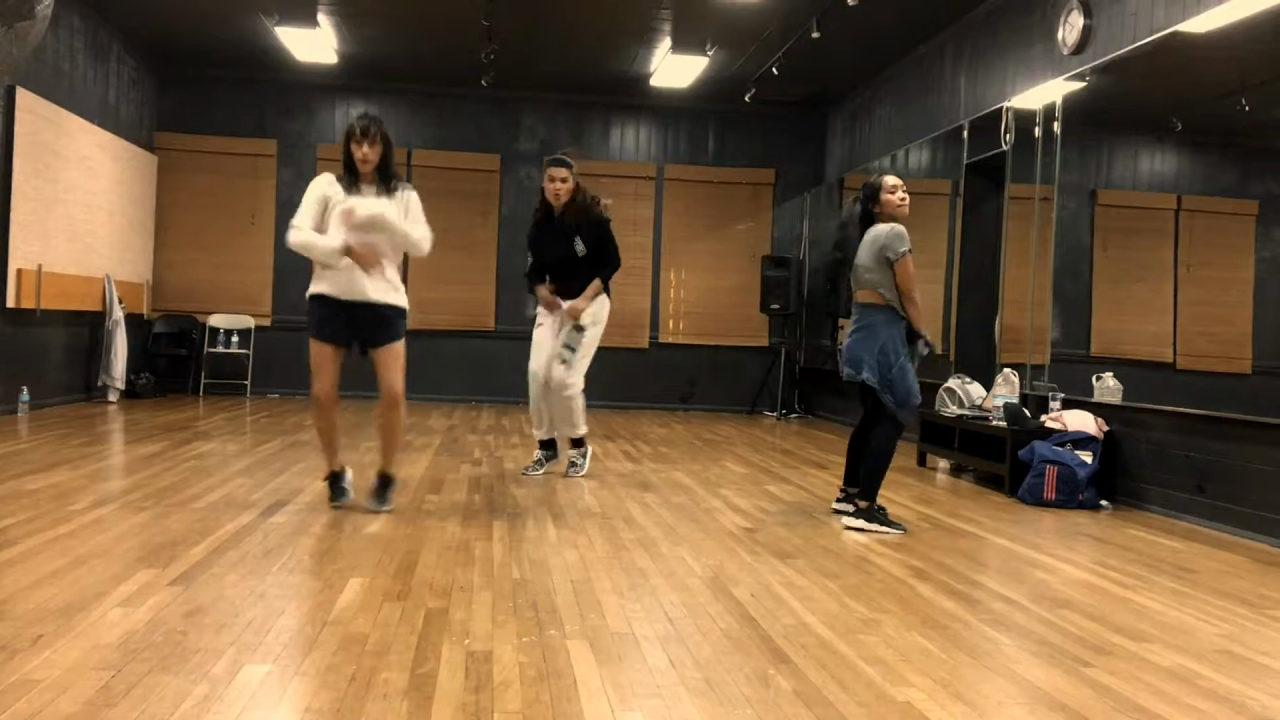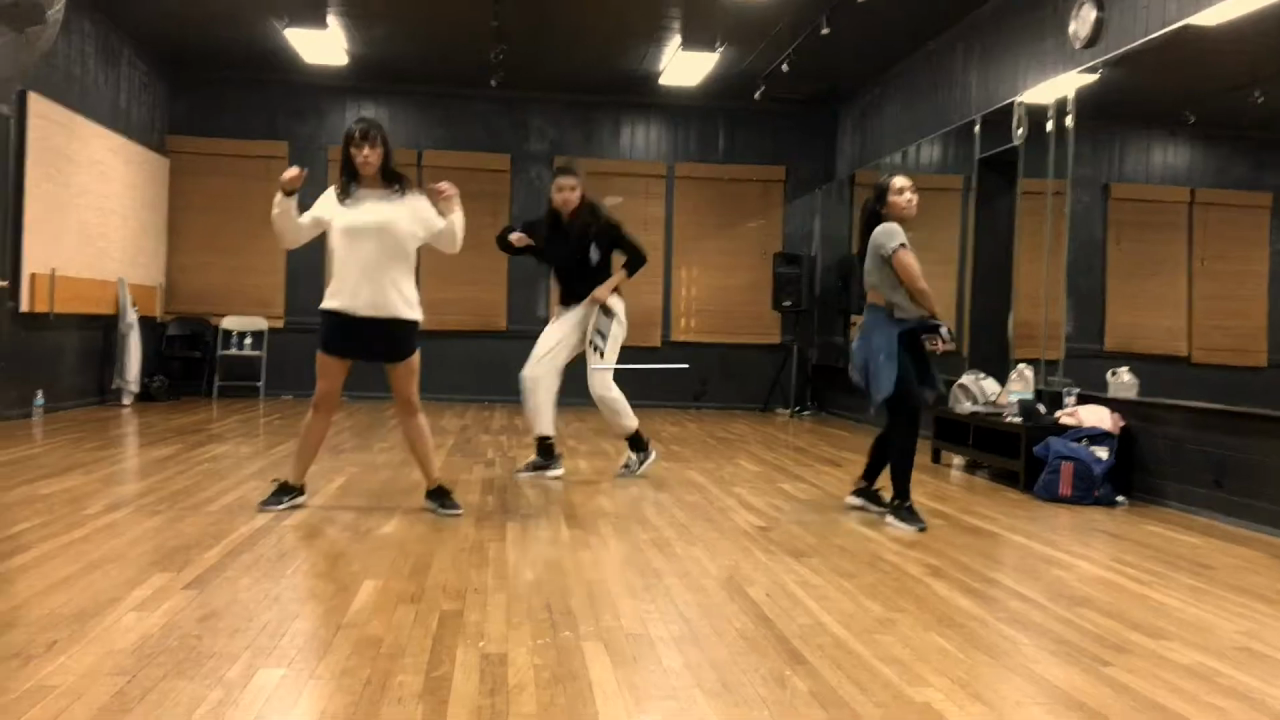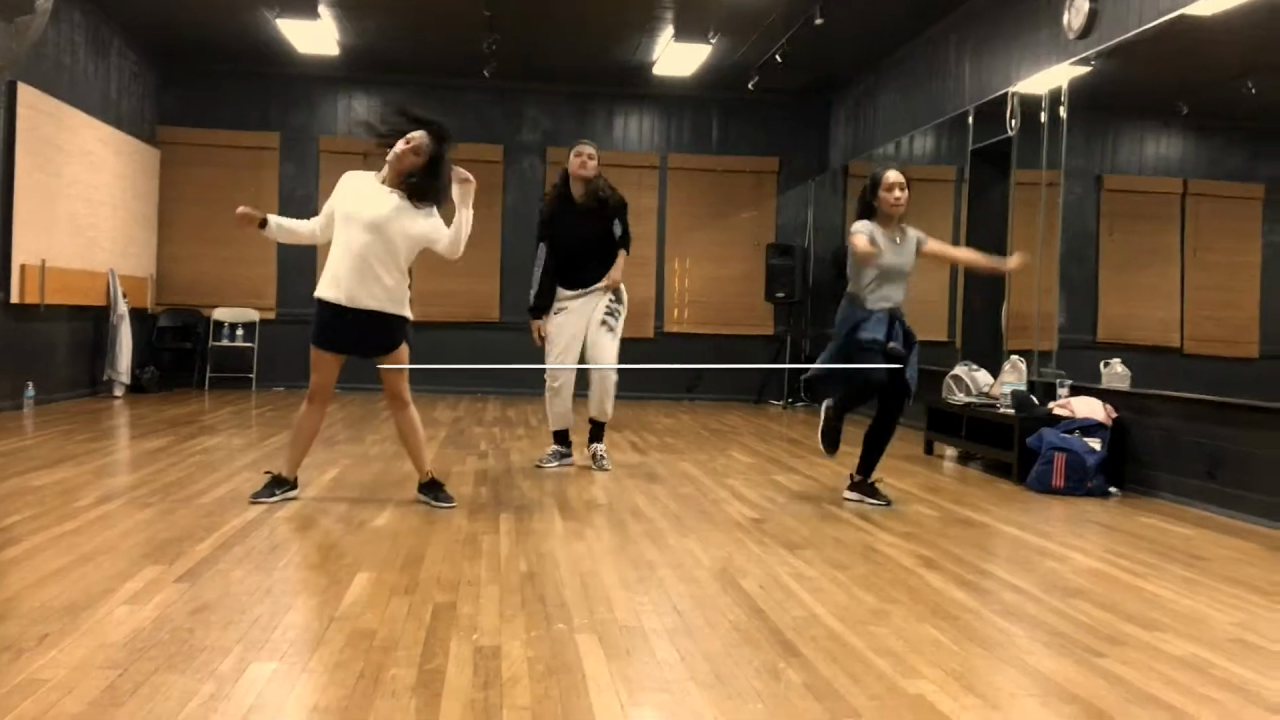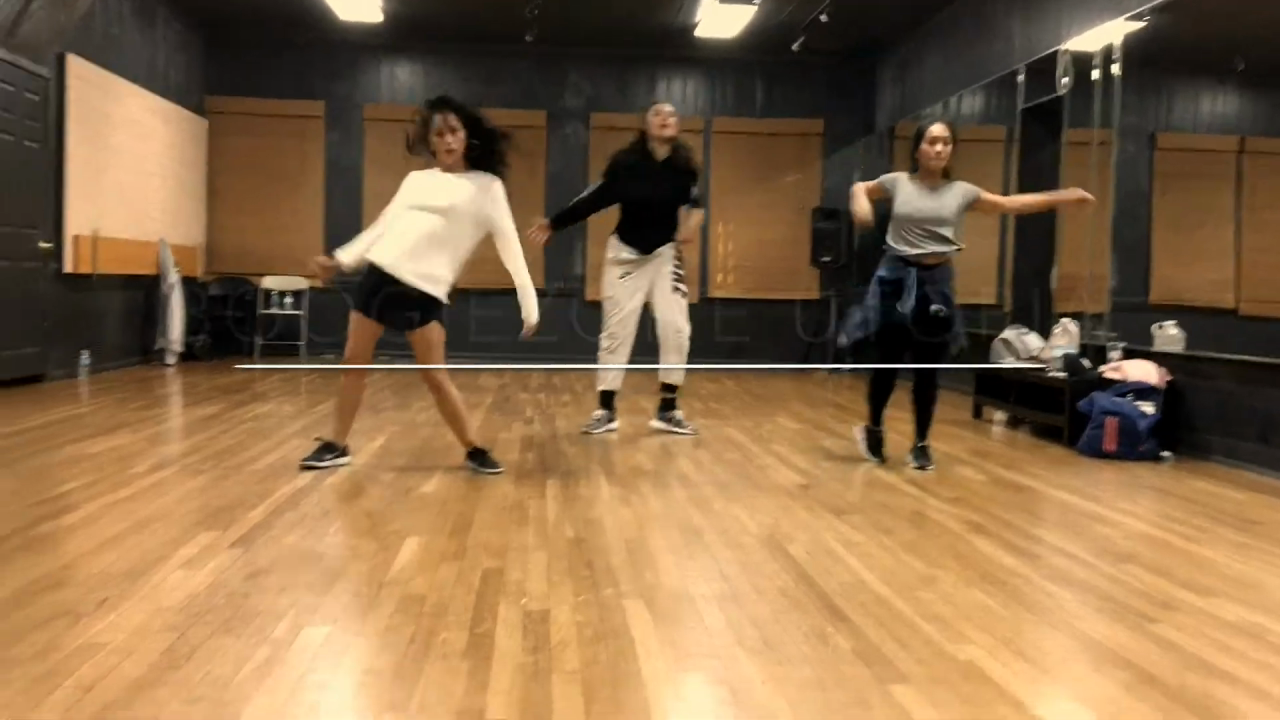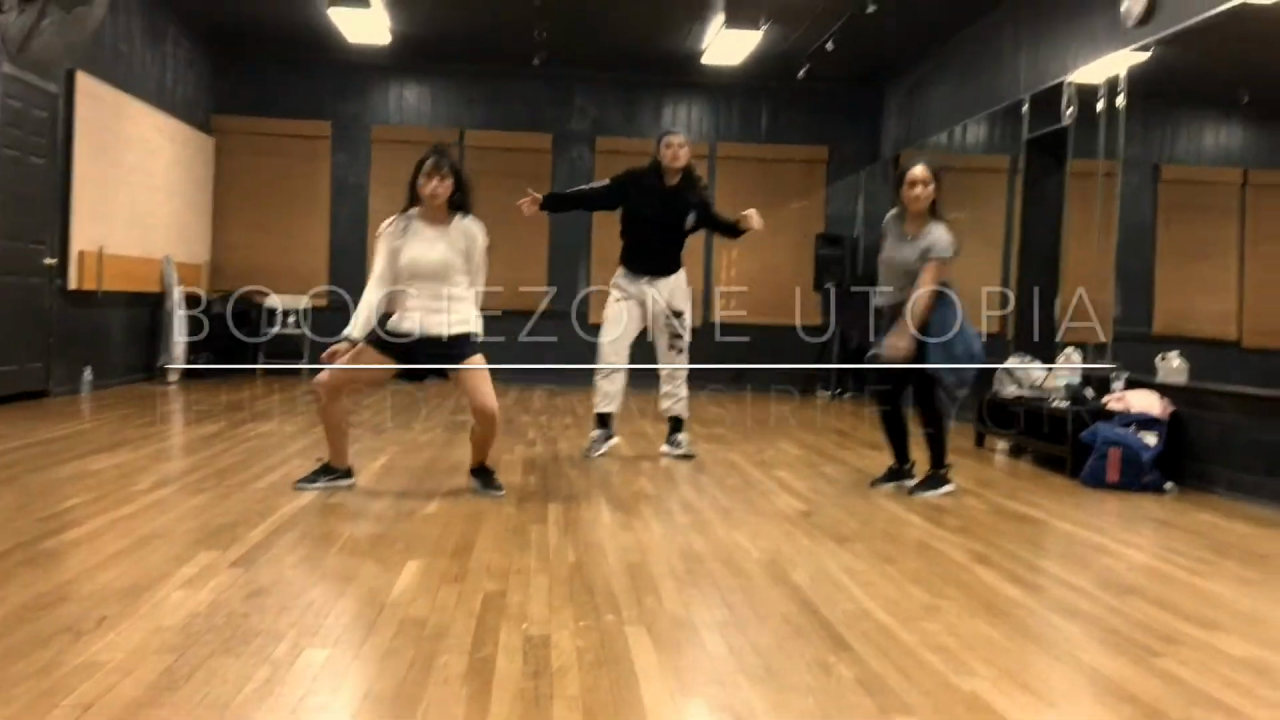
dt=0.3s
person 1, frame 1
left shoulder: (402, 195)
right shoulder: (326, 185)
left elbow: (422, 245)
right elbow: (296, 237)
left wrist: (374, 216)
right wrist: (344, 248)
left hip: (384, 303)
right hip: (331, 300)
left knee: (392, 394)
right knee: (322, 395)
left ankle: (386, 477)
right ankle: (337, 473)
person 1, frame 2
left shoulder: (411, 202)
right shoulder: (337, 197)
left elbow: (451, 244)
right elbow: (292, 238)
left wrist: (453, 210)
right wrist: (286, 195)
left hip: (397, 315)
right hip: (342, 312)
left knee: (409, 404)
right knee: (323, 402)
left ankle: (435, 488)
right ankle: (293, 485)
person 1, frame 3
left shoulder: (419, 207)
right shoulder: (351, 182)
left elbow: (451, 248)
right elbow: (318, 231)
left wrist: (465, 200)
right wrist: (264, 222)
left hip: (385, 310)
right hip: (335, 303)
left knee: (399, 398)
right knee: (317, 394)
left ankle: (427, 482)
right ankle: (285, 479)
person 1, frame 4
left shoulder: (486, 185)
right shoulder: (417, 180)
left elbow: (509, 246)
right elbow: (385, 226)
left wrist: (529, 304)
right wrist: (341, 260)
left hip: (425, 287)
right hip: (382, 274)
left knee: (436, 378)
right knee: (353, 361)
left ankle: (475, 451)
right ankle: (336, 445)
person 1, frame 5
left shoulder: (469, 231)
right shoulder: (395, 228)
left elbow: (473, 292)
right elbow: (378, 285)
left wrist: (468, 332)
right wrist: (352, 337)
left hip: (454, 334)
right hip: (402, 331)
left knee: (487, 410)
right knee: (326, 384)
left ankle: (480, 469)
right ankle: (338, 468)
person 2, frame 1
left shoulder: (871, 236)
right shoulder: (894, 233)
right elbow: (909, 294)
left wrist: (910, 333)
right wrist: (920, 334)
left hip: (868, 330)
right hip: (881, 332)
left knee: (872, 419)
right knee: (892, 420)
left ankle: (849, 493)
right ankle: (864, 508)
person 2, frame 2
left shoulder: (897, 237)
right shoulder: (886, 233)
right elbow: (917, 287)
left wrist: (930, 329)
right wrist: (937, 320)
left hip: (906, 333)
right hip: (886, 333)
left knee: (902, 417)
right knee: (908, 414)
left ankle: (864, 488)
right ankle: (901, 503)
person 2, frame 3
left shoulder: (912, 237)
right shoulder: (863, 230)
left elbow: (953, 254)
right elbow: (860, 246)
left wrist: (1001, 264)
right wrist: (863, 248)
left hip: (889, 325)
right hip: (860, 321)
left knee: (894, 405)
right knee: (873, 380)
left ankle: (861, 481)
right ankle: (834, 410)
person 2, frame 4
left shoulder: (962, 192)
right shoulder: (897, 183)
left elbow: (1009, 204)
right elbow: (861, 188)
left wrist: (1061, 197)
right wrist: (860, 206)
left hip: (934, 281)
right hip: (896, 278)
left knee: (927, 368)
right knee: (887, 363)
left ankle: (921, 443)
right ankle: (873, 429)
person 2, frame 5
left shoulder: (939, 238)
right shoulder: (892, 220)
left elbow: (924, 291)
left wrist: (904, 334)
right wrist: (881, 299)
left hip: (923, 319)
right hip: (891, 314)
left knee: (925, 394)
right knee: (886, 395)
left ankle: (940, 473)
right ankle: (902, 465)
person 3, frame 1
left shoulder: (591, 218)
right shoulder: (541, 223)
left elbow: (612, 262)
right elbow: (534, 267)
left wrist: (584, 300)
right wrist: (539, 289)
left hip: (590, 304)
right hip: (553, 306)
left knee: (565, 379)
right knee: (537, 374)
left ankle: (579, 447)
right ankle: (546, 448)
person 3, frame 2
left shoulder: (599, 223)
right shoulder: (543, 227)
left elbow: (637, 256)
right elbow: (505, 240)
left wrist: (609, 285)
right wrist: (512, 238)
left hip: (603, 308)
right hip: (568, 311)
left knee: (600, 383)
right knee: (532, 376)
left ankle: (639, 446)
right ankle: (546, 456)
person 3, frame 3
left shoulder: (610, 201)
right shoulder: (553, 208)
left elbow: (624, 239)
right elbow: (545, 260)
left wrist: (618, 268)
right wrist: (538, 311)
left hip: (604, 292)
right hip: (565, 296)
left knee: (603, 363)
right knee: (557, 373)
left ankle: (597, 440)
right ankle: (561, 445)
person 3, frame 4
left shoulder: (684, 165)
right shoulder: (626, 162)
left elbow: (694, 198)
right elbow: (596, 197)
left wrist: (694, 218)
right wrist: (554, 223)
left hip: (665, 254)
right hip: (625, 254)
left knee: (677, 330)
right knee: (616, 331)
left ankle: (668, 409)
right ankle: (606, 410)
person 3, frame 5
left shoulder: (694, 196)
right shoulder: (636, 182)
left elbow: (714, 223)
right elbow: (595, 195)
left wrist: (743, 223)
right wrist: (547, 201)
left hip: (669, 283)
right hip: (628, 281)
left knee: (674, 362)
right knee: (610, 351)
left ankle: (676, 434)
right ankle: (603, 429)
